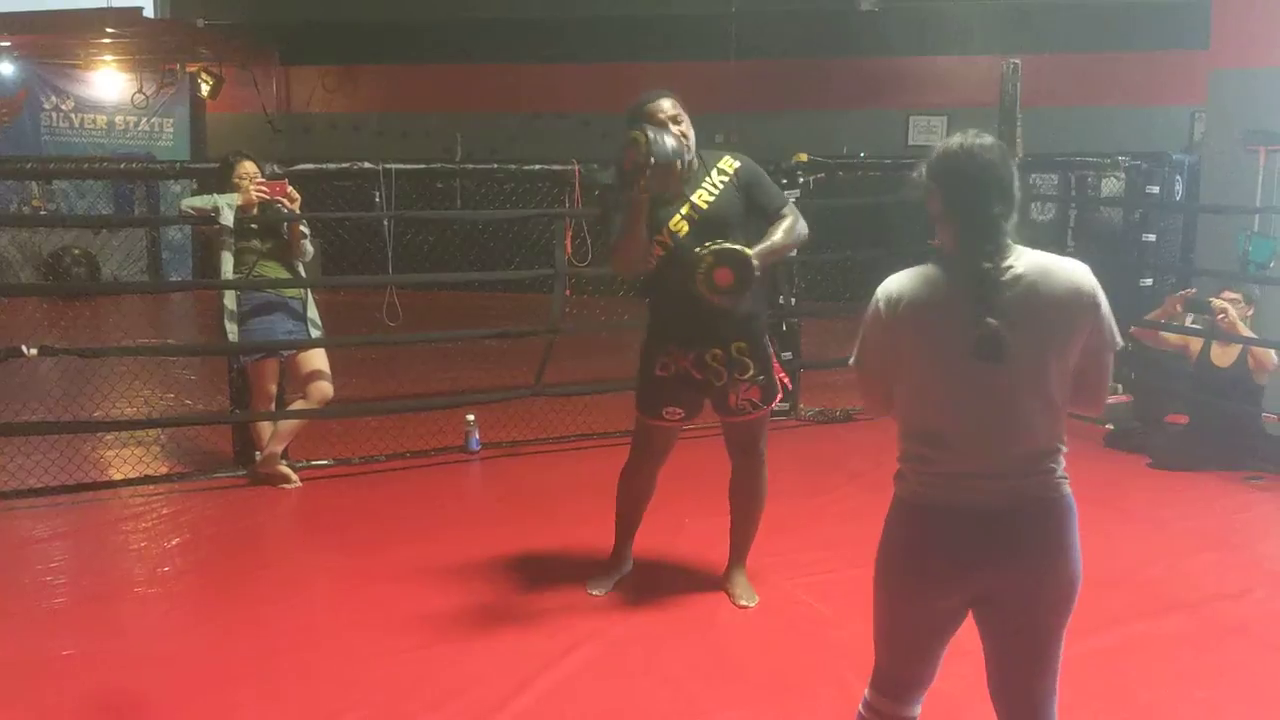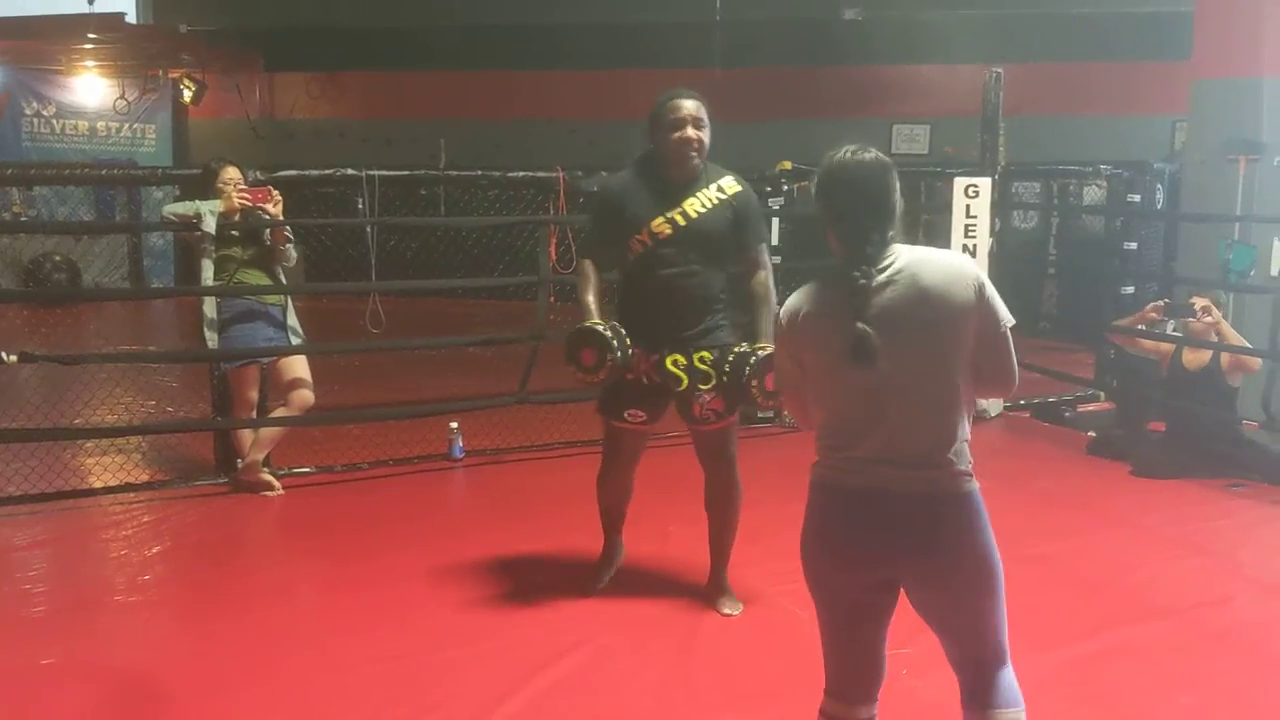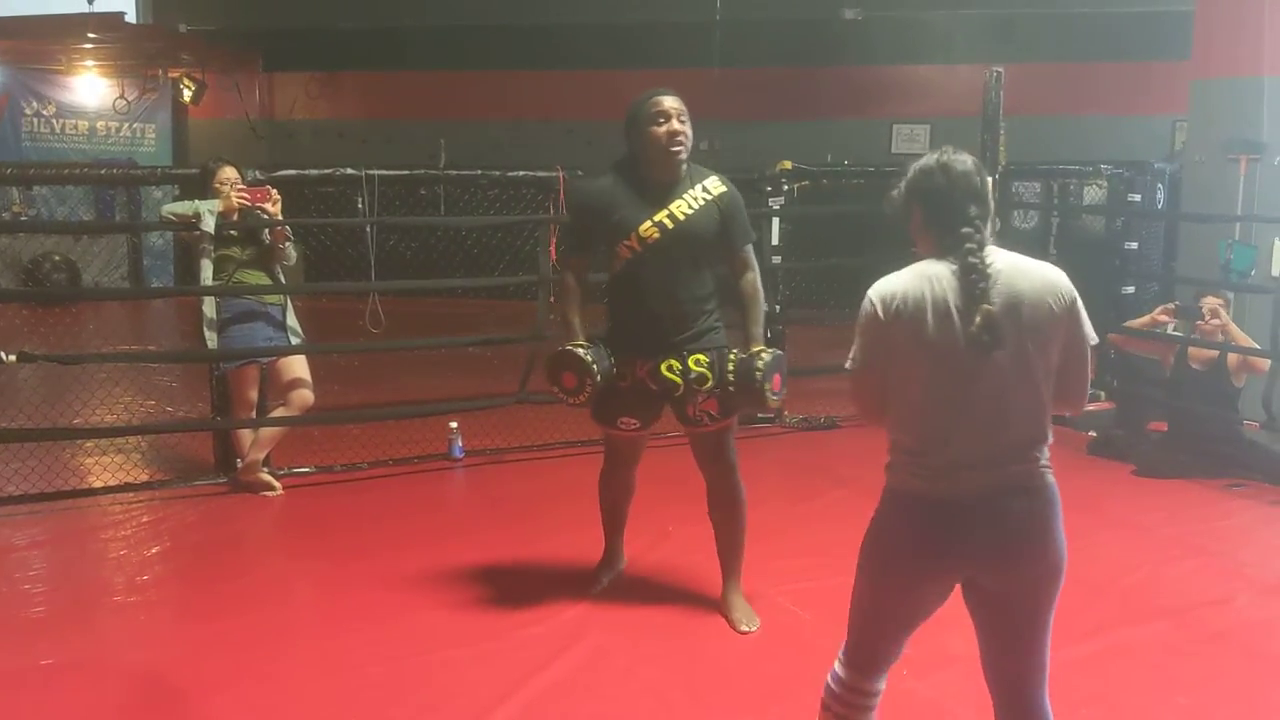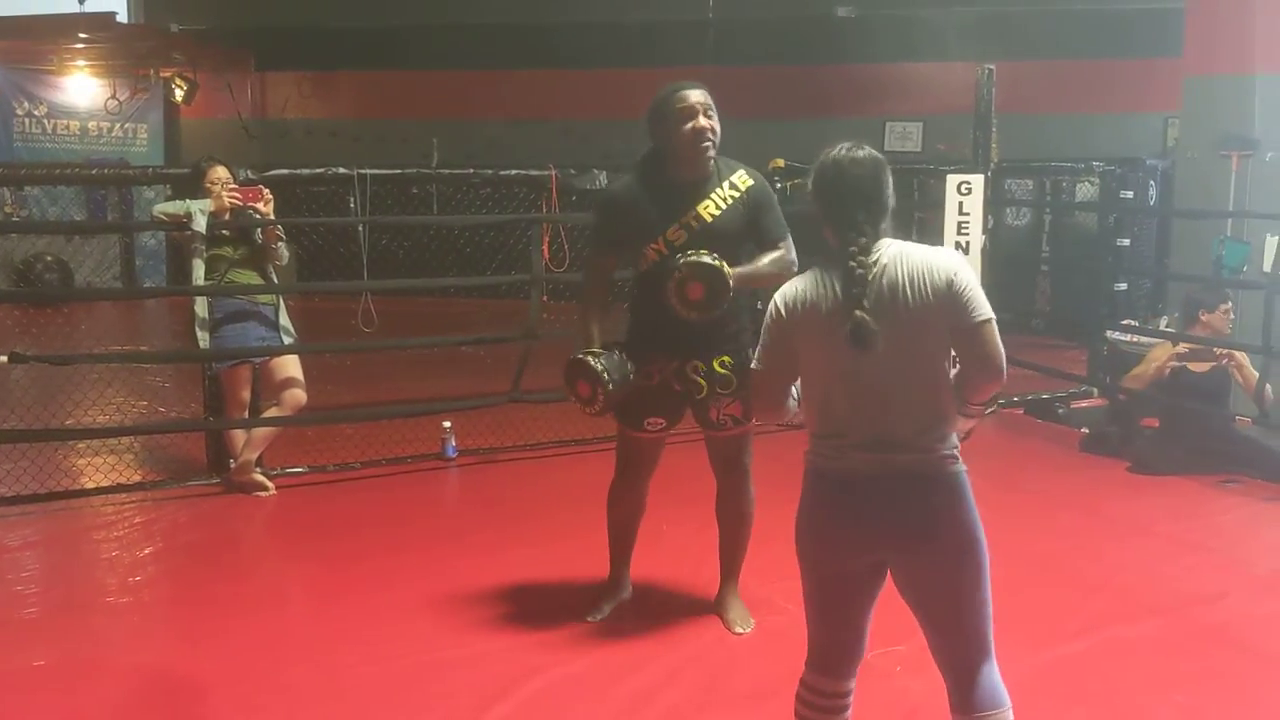
dt=0.7s
person 1, frame 1
left shoulder: (898, 296)
right shoulder: (1076, 285)
left elbow: (877, 401)
right elbow: (1092, 397)
left hip: (929, 525)
right hip: (1037, 526)
person 1, frame 2
left shoulder: (801, 310)
right shoulder: (961, 276)
left elbow: (803, 412)
right elbow: (1002, 379)
left hip: (844, 516)
right hip: (943, 513)
right knee: (987, 670)
person 1, frame 3
left shoulder: (891, 295)
right shoulder: (1052, 285)
left elbow: (871, 406)
right elbow: (1072, 397)
left hip: (920, 516)
right hip: (1024, 514)
left knee: (864, 660)
person 1, frame 4
left shoulder: (794, 297)
right shoulder: (943, 268)
left elbow: (767, 403)
right elbow: (989, 370)
right wrist: (957, 416)
left hip: (835, 501)
right hip: (930, 496)
left knee: (831, 663)
right knee: (971, 666)
person 2, frame 1
left shoulder: (736, 171)
right shoulder: (634, 191)
left elbow: (795, 225)
right elbow: (627, 267)
left wrist: (754, 255)
right wrist: (642, 197)
left hip: (740, 341)
right hip: (672, 346)
left knee: (749, 454)
right knee: (646, 454)
left ankle: (737, 566)
right ankle: (621, 555)
person 2, frame 2
left shoulder: (734, 192)
right shoulder: (619, 190)
left elbow: (759, 269)
right elbow: (592, 259)
left wrist: (765, 341)
right wrist: (592, 318)
left hip: (708, 347)
right hip: (637, 348)
left knee: (721, 462)
right knee: (619, 457)
left ankle: (719, 577)
right ankle: (611, 549)
person 2, frame 3
left shoulder: (718, 192)
right shoulder: (600, 195)
left elbow: (745, 269)
right elbow: (573, 269)
left wrist: (756, 342)
right wrist: (576, 339)
left hip: (701, 349)
right hip: (630, 353)
left knee: (722, 467)
right knee: (620, 460)
left ankle: (732, 587)
right ankle: (613, 554)
person 2, frame 4
left shoulder: (747, 185)
right shoulder: (626, 195)
left elbow: (786, 257)
right elbow: (600, 273)
left wrist: (732, 277)
right wrist: (594, 344)
left hip: (725, 353)
right hip: (651, 355)
left knee: (733, 469)
right knee: (632, 469)
left ankle: (729, 590)
right ankle: (618, 580)
person 3, frame 1
left shoulder: (277, 215)
right shoulder: (226, 220)
left elbow: (304, 254)
right elbow: (186, 206)
left wrist: (295, 217)
right wrist: (237, 202)
left hip: (297, 308)
right hip: (259, 309)
left knee: (321, 390)
right knee: (265, 395)
left ankle: (269, 457)
right ankle: (270, 461)
person 3, frame 2
right shoulder: (207, 226)
left elbow: (287, 258)
right elbow: (168, 212)
left wrist: (277, 220)
right wrist: (220, 208)
left hip: (278, 315)
right hip: (239, 316)
left knee: (302, 397)
right knee: (246, 402)
left ankle: (251, 464)
right ankle: (251, 468)
person 3, frame 3
right shoulder: (206, 226)
left elbow: (287, 258)
right elbow: (167, 212)
left wrist: (276, 219)
right wrist: (218, 208)
left hip: (277, 314)
right hip: (238, 316)
left knee: (302, 396)
right knee: (246, 403)
left ankle: (250, 465)
right ankle: (251, 469)
person 3, frame 4
left shoulder: (248, 222)
right shoulder: (197, 226)
left elbow: (280, 258)
right elbow: (159, 211)
left wrist: (269, 220)
right wrist: (211, 207)
left hip: (269, 315)
right hip: (231, 316)
left knee: (294, 396)
right knee: (238, 403)
left ankle: (243, 465)
right ankle: (244, 470)
person 4, frame 1
left shoulder: (1254, 351)
right shoulder: (1197, 342)
right elbow: (1139, 333)
left wrist: (1235, 322)
right wrist: (1166, 312)
left hip: (1245, 442)
right hip: (1199, 437)
person 4, frame 2
left shoulder: (1227, 355)
right shoulder: (1168, 348)
left elbow: (1254, 364)
right elbow: (1114, 334)
left wrist: (1220, 323)
right wrist: (1143, 317)
left hip: (1224, 445)
right hip: (1177, 443)
left knee: (1271, 466)
person 4, frame 3
left shoulder: (1234, 355)
right shoulder: (1173, 349)
left elbow: (1264, 366)
right elbow: (1115, 338)
left wrist: (1228, 325)
right wrist: (1152, 319)
left hip: (1227, 443)
right hip: (1179, 442)
left knee: (1272, 465)
right knee: (1145, 458)
person 4, frame 4
left shoulder: (1232, 355)
right shoulder: (1166, 350)
right elbow: (1125, 390)
left wrist: (1241, 366)
right wrist: (1161, 366)
left hip: (1220, 439)
right hip: (1174, 440)
right knee: (1143, 454)
